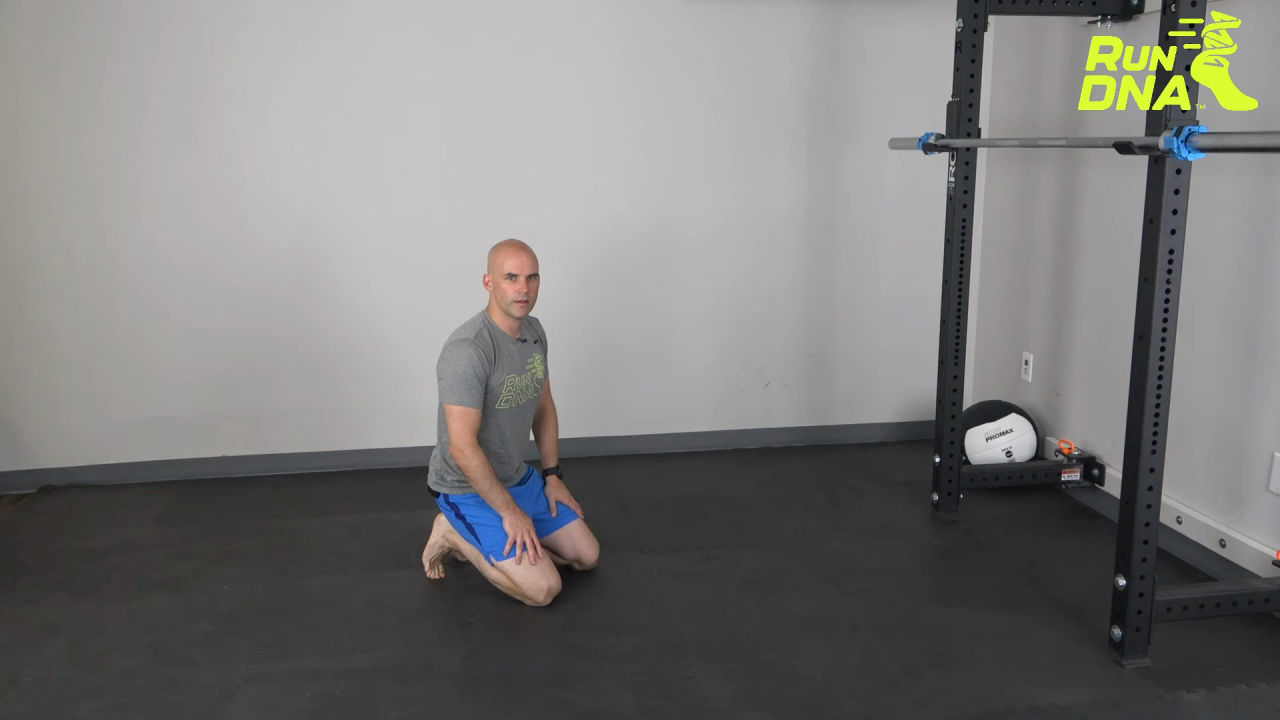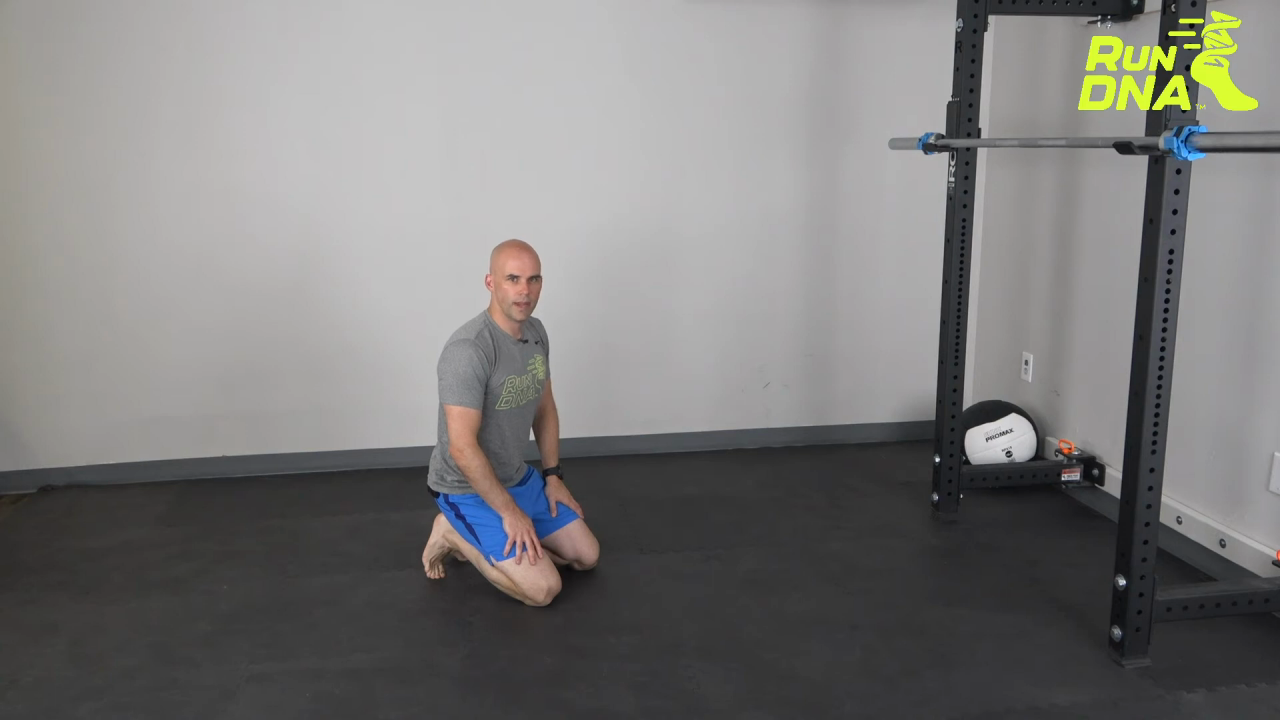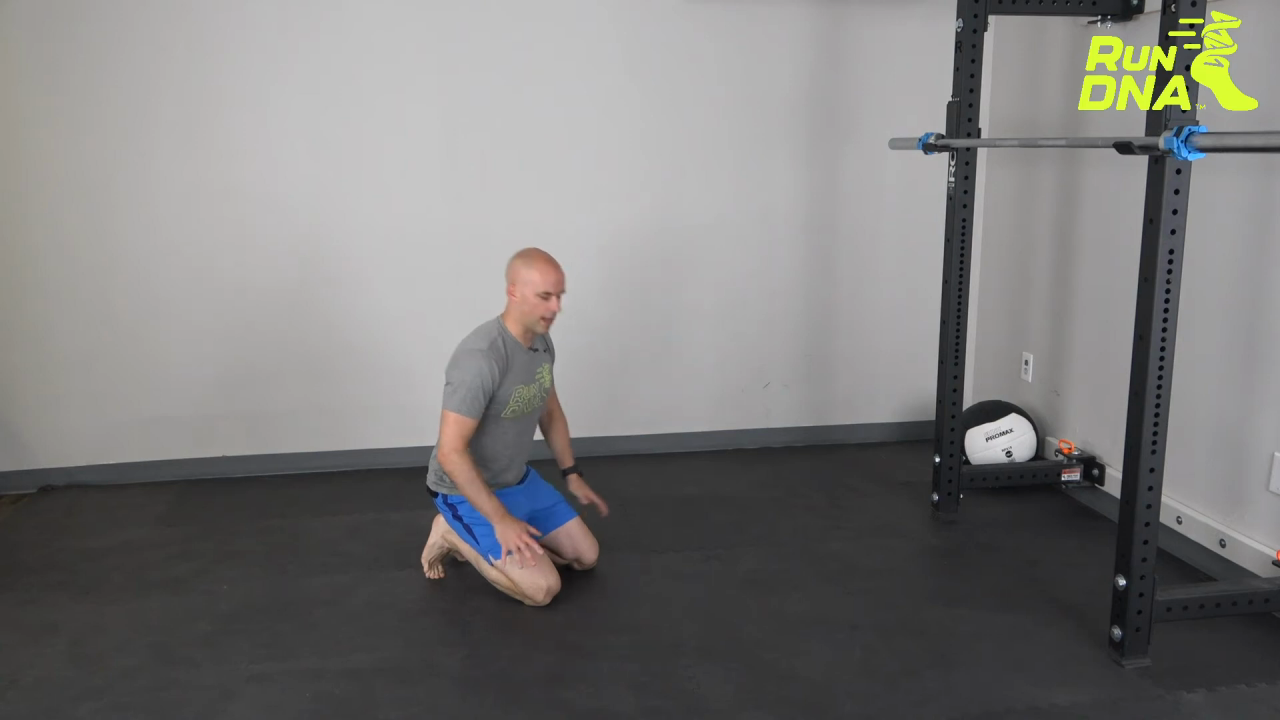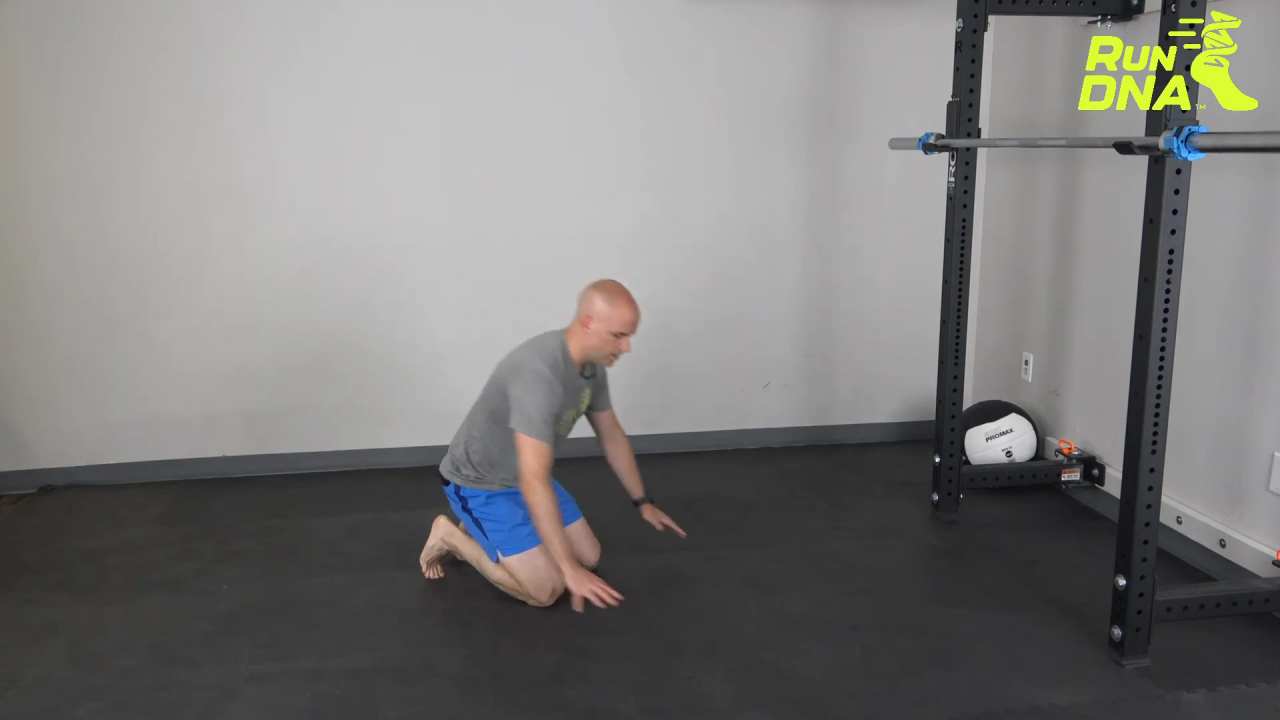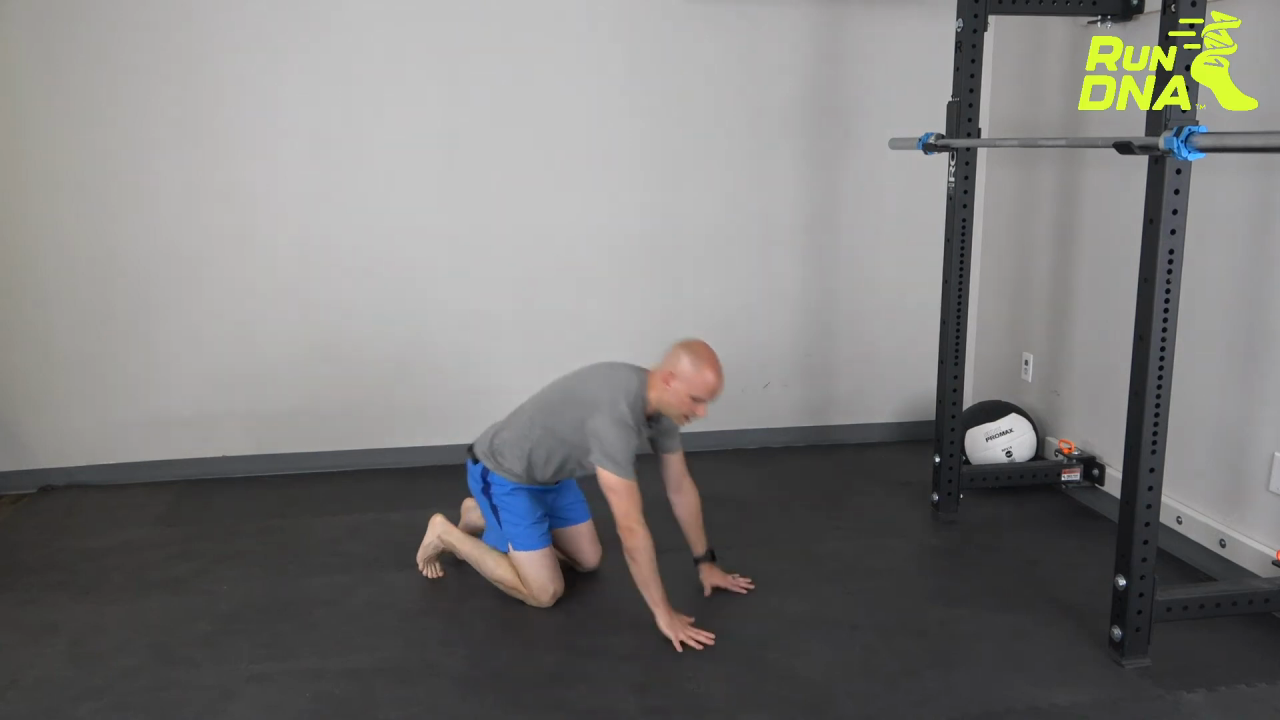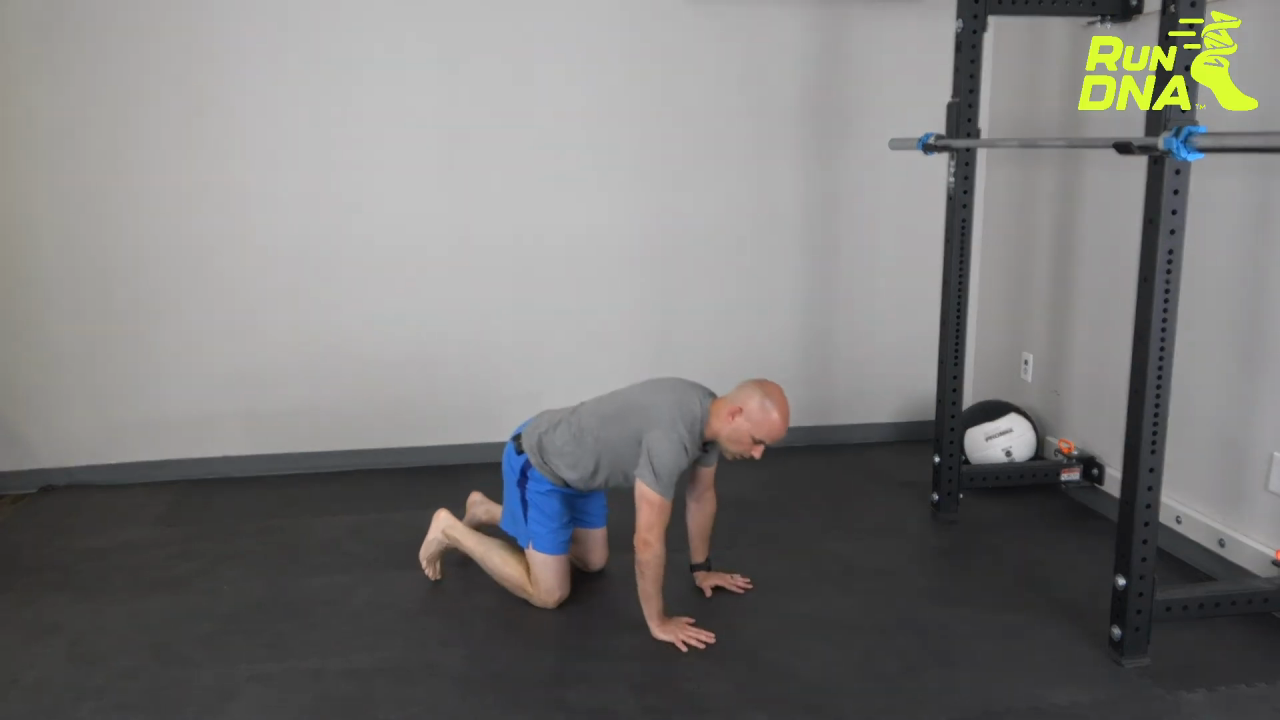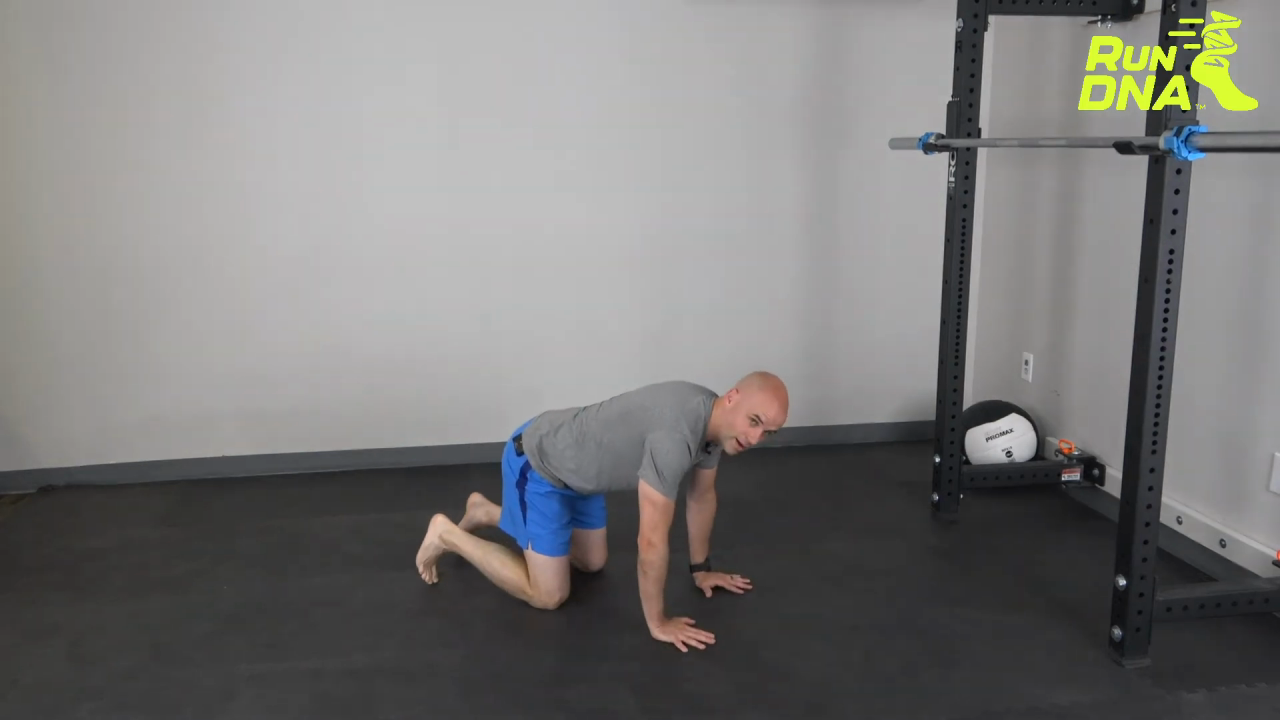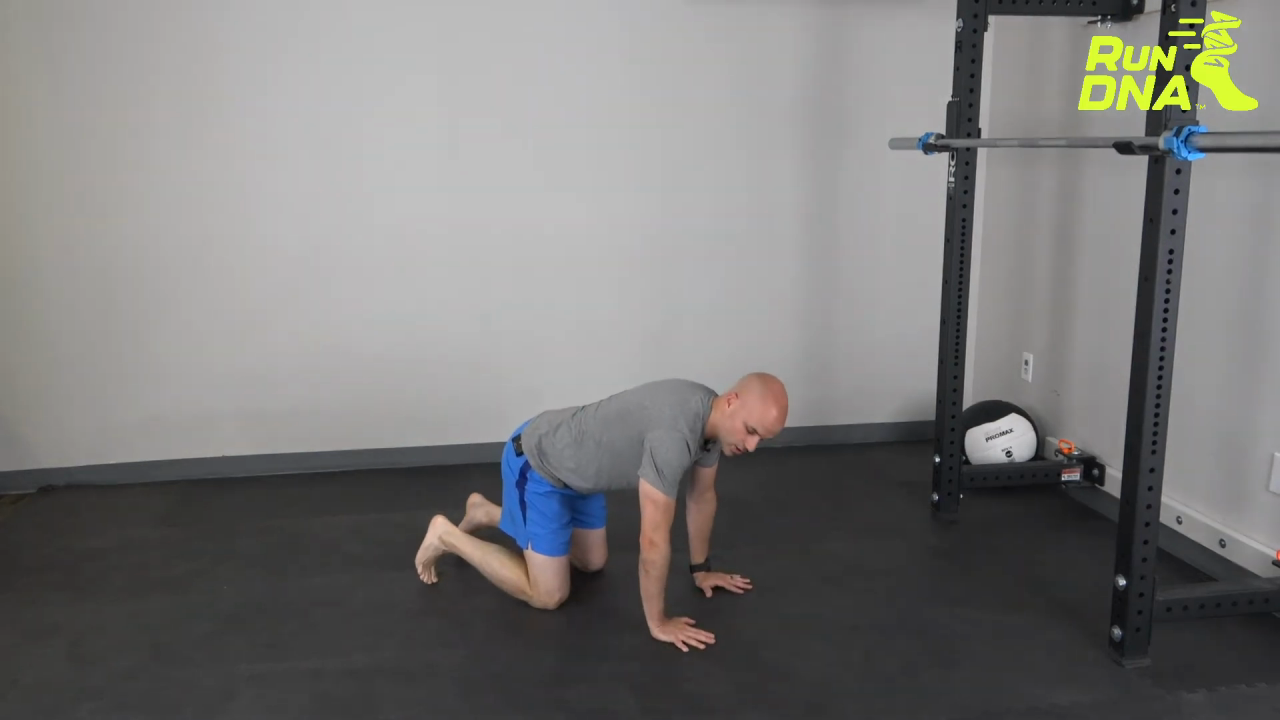
dt=0.5s
person 1, frame 1
left shoulder: (534, 332)
right shoulder: (468, 350)
left elbow: (544, 408)
right elbow: (463, 448)
left wrist: (552, 475)
right wrist: (510, 512)
left hip: (519, 478)
right hip: (469, 490)
left knee: (586, 556)
right knee: (543, 589)
left ankle: (482, 539)
right ankle: (454, 534)
person 1, frame 2
left shoulder: (536, 332)
right shoulder: (469, 350)
left elbow: (544, 408)
right elbow: (463, 448)
left wrist: (553, 476)
right wrist: (509, 512)
left hip: (519, 477)
right hip: (469, 490)
left knee: (586, 556)
right knee: (543, 589)
left ankle: (480, 537)
right ankle: (455, 533)
person 1, frame 3
left shoulder: (541, 341)
right shoulder: (480, 358)
left elbow: (550, 409)
right elbow: (450, 452)
left wrist: (572, 473)
right wrist: (502, 521)
left hip: (520, 480)
right hip: (469, 491)
left knee: (586, 556)
right knee: (542, 588)
left ankle: (489, 536)
right ankle: (452, 535)
person 1, frame 4
left shoulder: (592, 364)
right shoulder: (540, 376)
left elbow: (611, 434)
right elbow: (535, 481)
left wrist: (642, 501)
right wrist: (569, 569)
left hip: (524, 478)
right hip: (481, 486)
left knee: (589, 558)
right knee: (546, 590)
right ankle: (454, 536)
person 1, frame 5
left shoulder: (662, 405)
right shoulder: (615, 415)
left elbow: (680, 486)
right elbow: (631, 527)
left wrist: (705, 560)
right wrist: (663, 613)
left hip: (549, 470)
right hip: (503, 472)
left knee: (588, 560)
right knee: (544, 592)
left ankle: (482, 519)
right ankle: (446, 535)
person 1, frame 6
left shoulder: (710, 415)
right shoulder: (673, 435)
left elbow: (701, 495)
right elbow: (648, 542)
left wrist: (701, 568)
right wrist: (658, 621)
left hip: (573, 463)
right hip: (537, 464)
left knee: (593, 563)
right knee: (549, 594)
left ankle: (486, 510)
right ankle: (452, 530)
person 1, frame 7
left shoulder: (714, 420)
right shoulder: (675, 436)
left elbow: (701, 496)
right elbow: (651, 542)
left wrist: (700, 568)
right wrist: (657, 623)
left hip: (573, 464)
right hip: (536, 463)
left knee: (592, 563)
right knee: (548, 595)
left ankle: (486, 511)
right ankle: (447, 534)
person 1, frame 8
left shoulder: (712, 417)
right shoulder: (675, 433)
left elbow: (701, 495)
right elbow: (653, 541)
left wrist: (701, 569)
right wrist: (658, 622)
left hip: (572, 464)
right hip: (536, 463)
left knee: (592, 563)
right knee: (548, 595)
left ankle: (487, 512)
right ankle: (446, 536)
